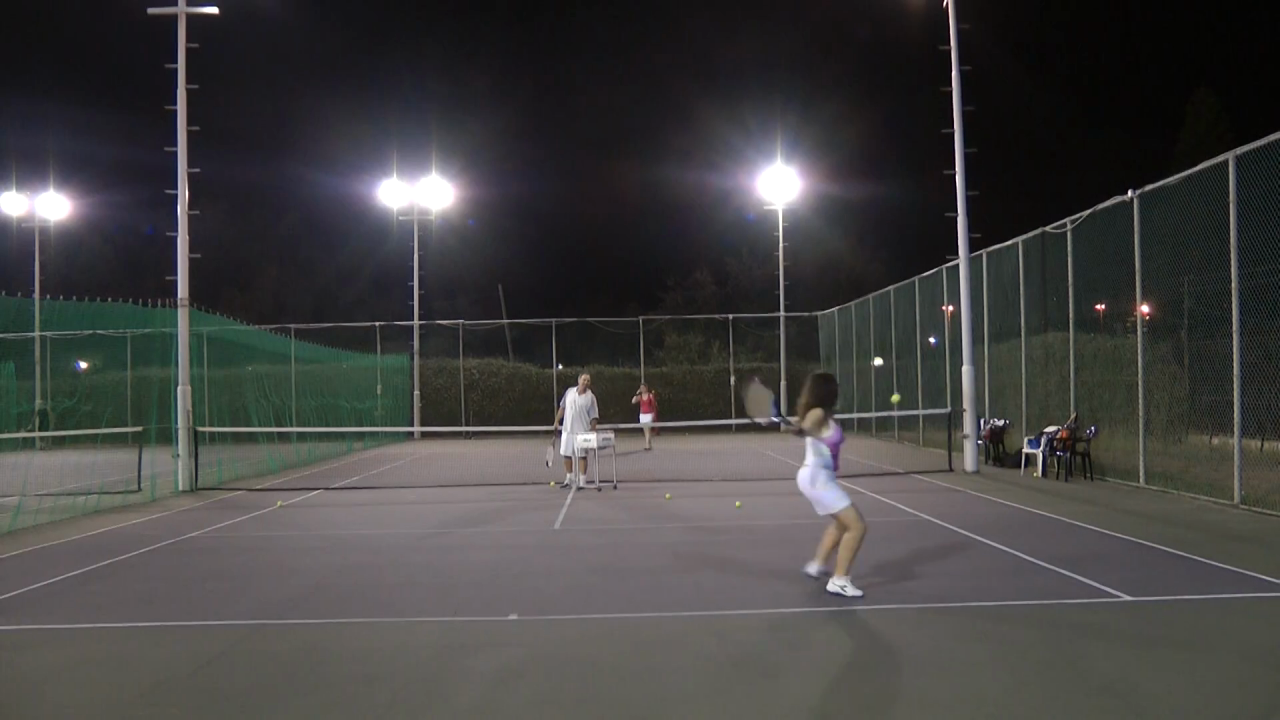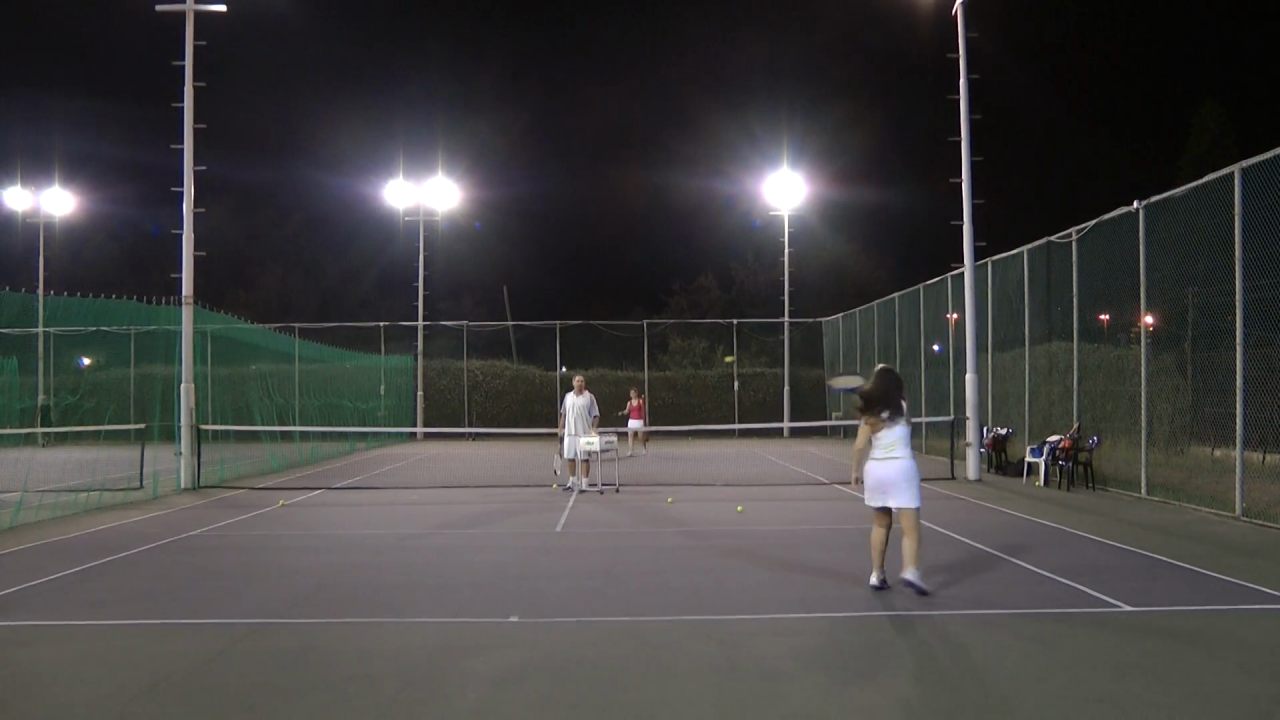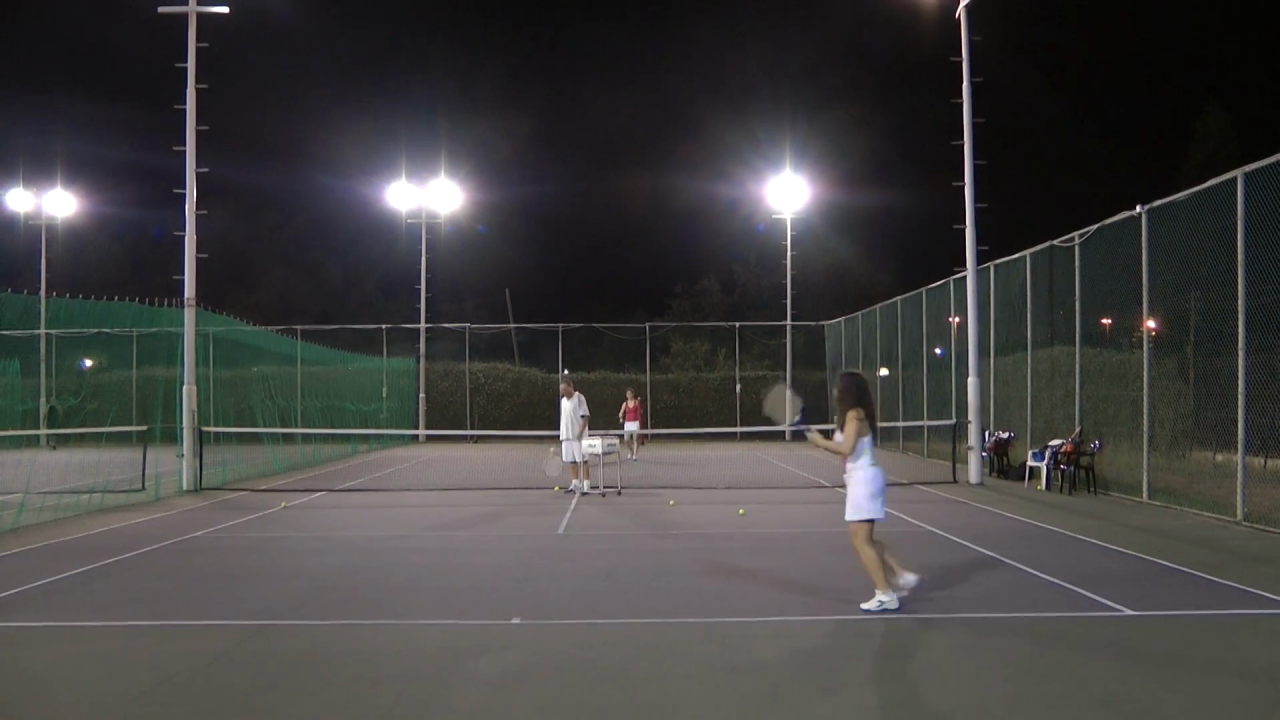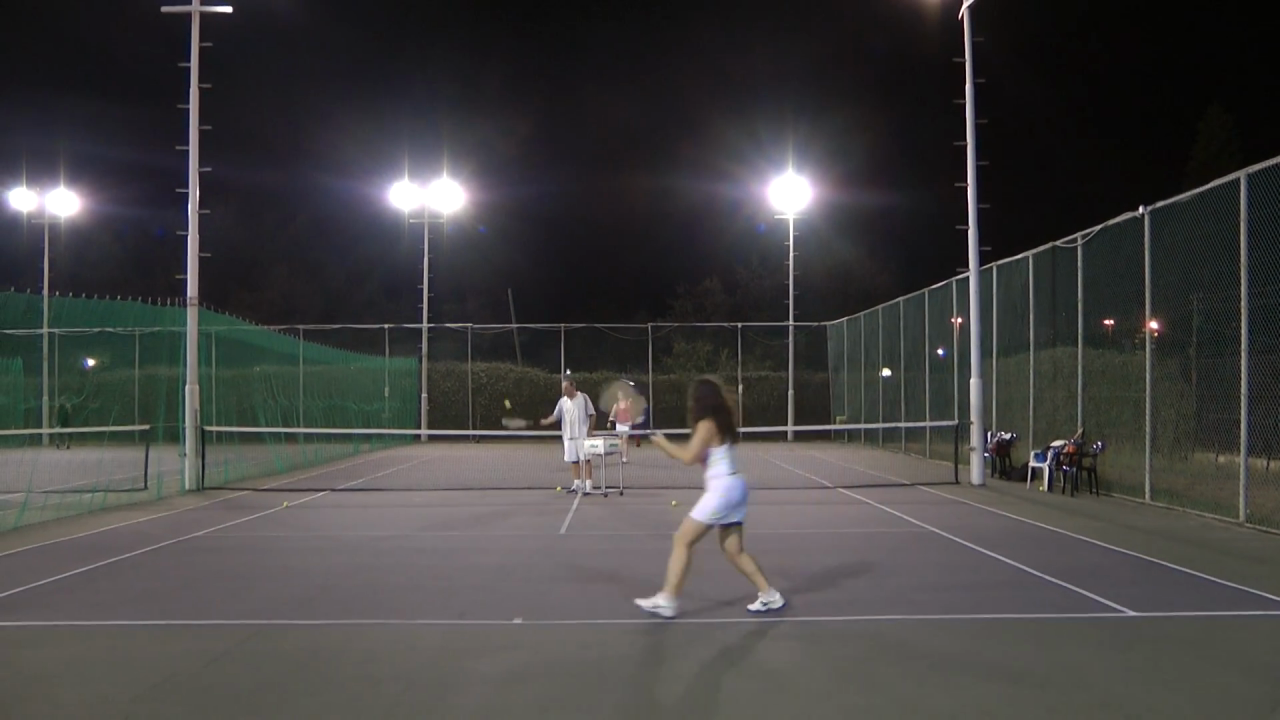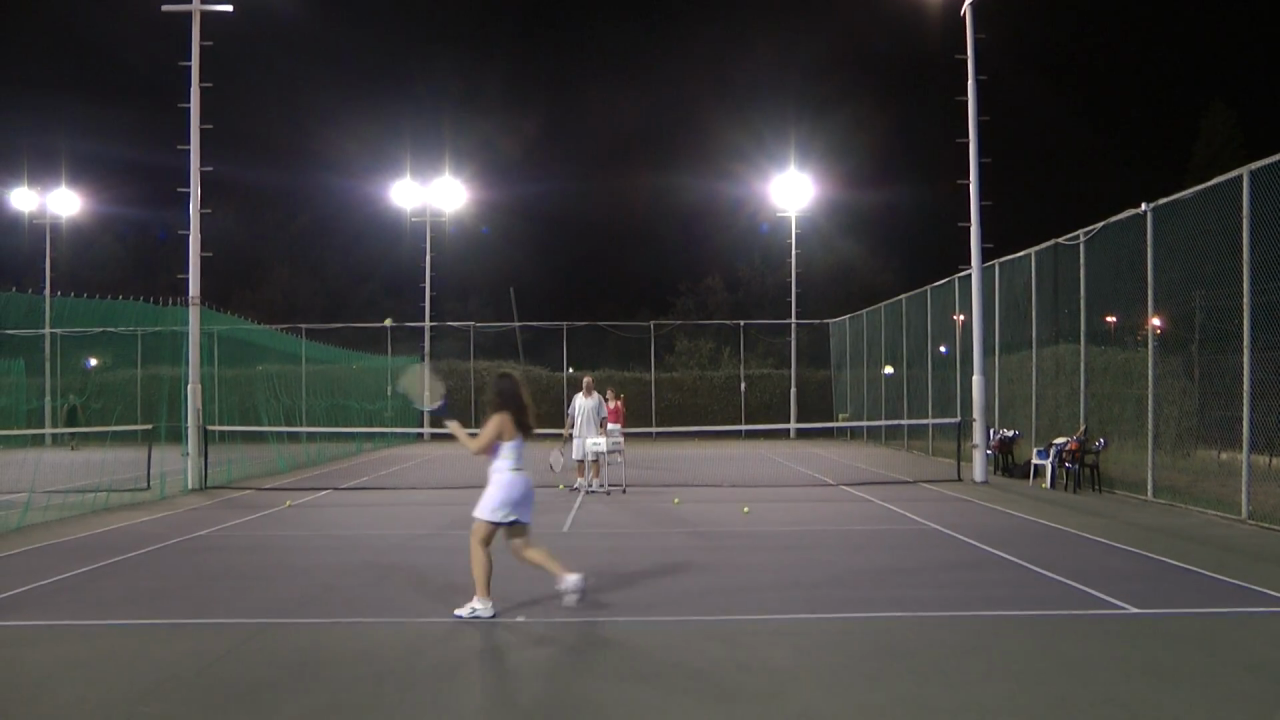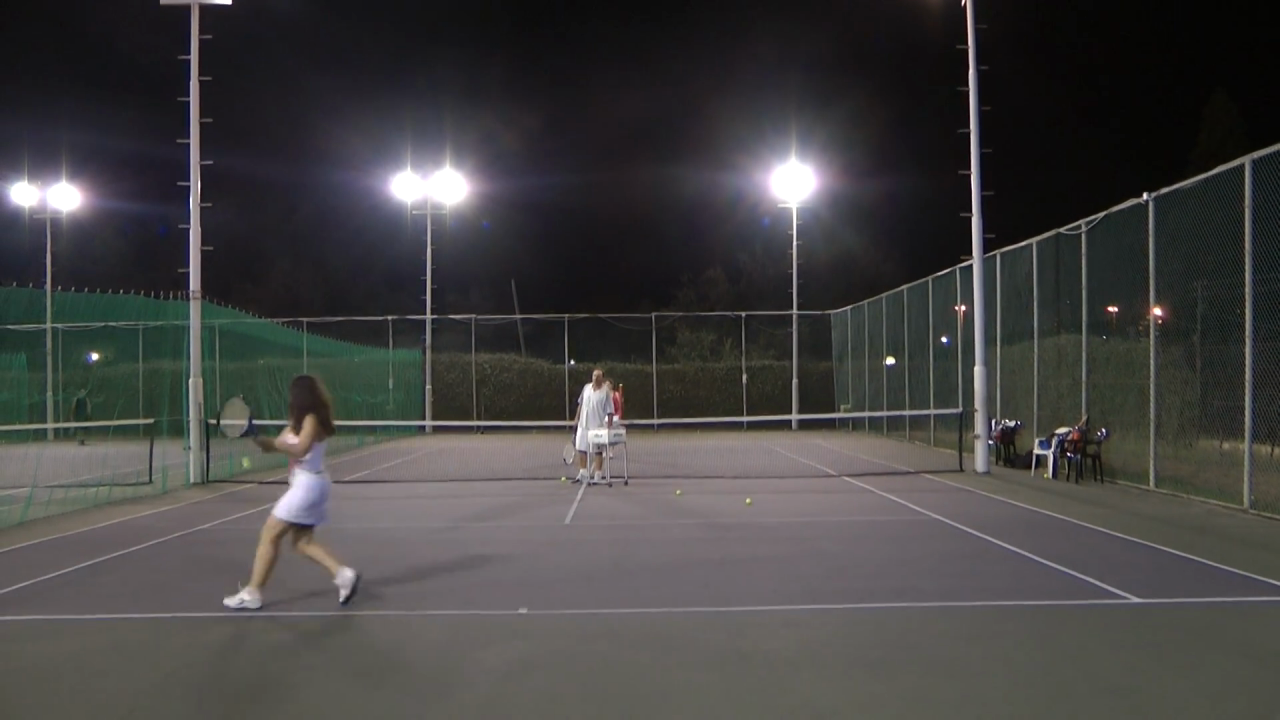
dt=0.7s
person 1, frame 1
left shoulder: (824, 414)
right shoulder: (818, 413)
right elbow: (804, 426)
right wrist: (801, 428)
left hip: (817, 477)
right hip: (817, 478)
left knee: (842, 523)
right knee: (857, 527)
left ankle: (817, 564)
right ankle: (839, 580)
person 1, frame 2
left shoulder: (872, 412)
right shoulder: (903, 407)
left elbow: (860, 446)
left wrist: (856, 470)
left hip: (876, 470)
right hip: (903, 469)
left knee: (881, 525)
right knee: (911, 529)
left ankle: (877, 575)
right ankle: (911, 571)
person 1, frame 3
left shoulder: (854, 414)
right shoulder: (857, 414)
left elbow: (846, 449)
left wrist: (820, 441)
right wrist: (822, 441)
left hip: (863, 480)
right hip: (866, 479)
left knee: (861, 542)
right knee: (866, 539)
left ankle: (886, 595)
right ankle: (902, 576)
person 1, frame 4
left shoulder: (707, 425)
right shoulder: (721, 423)
left elbow: (690, 457)
left wrist: (662, 442)
right wrist: (669, 446)
left hip: (723, 490)
right hip: (732, 487)
left knee: (682, 542)
right knee: (734, 550)
left ankle: (666, 600)
right ankle: (769, 595)
person 1, frame 5
left shoulder: (500, 418)
right shoulder: (518, 419)
left elbow: (476, 448)
left wrist: (458, 431)
right wrist: (466, 434)
left hip: (504, 483)
right hip: (520, 483)
left knee: (478, 543)
right knee: (521, 547)
left ankle: (482, 603)
right ankle: (567, 578)
person 1, frame 6
left shoulder: (311, 420)
right shoulder: (298, 420)
left elbow: (300, 450)
right elbow: (280, 445)
left wrist: (274, 445)
right wrist: (266, 442)
left hip: (307, 485)
right hip: (311, 485)
left knee: (268, 538)
right knee: (303, 542)
left ankle: (252, 594)
right ankle: (343, 574)
